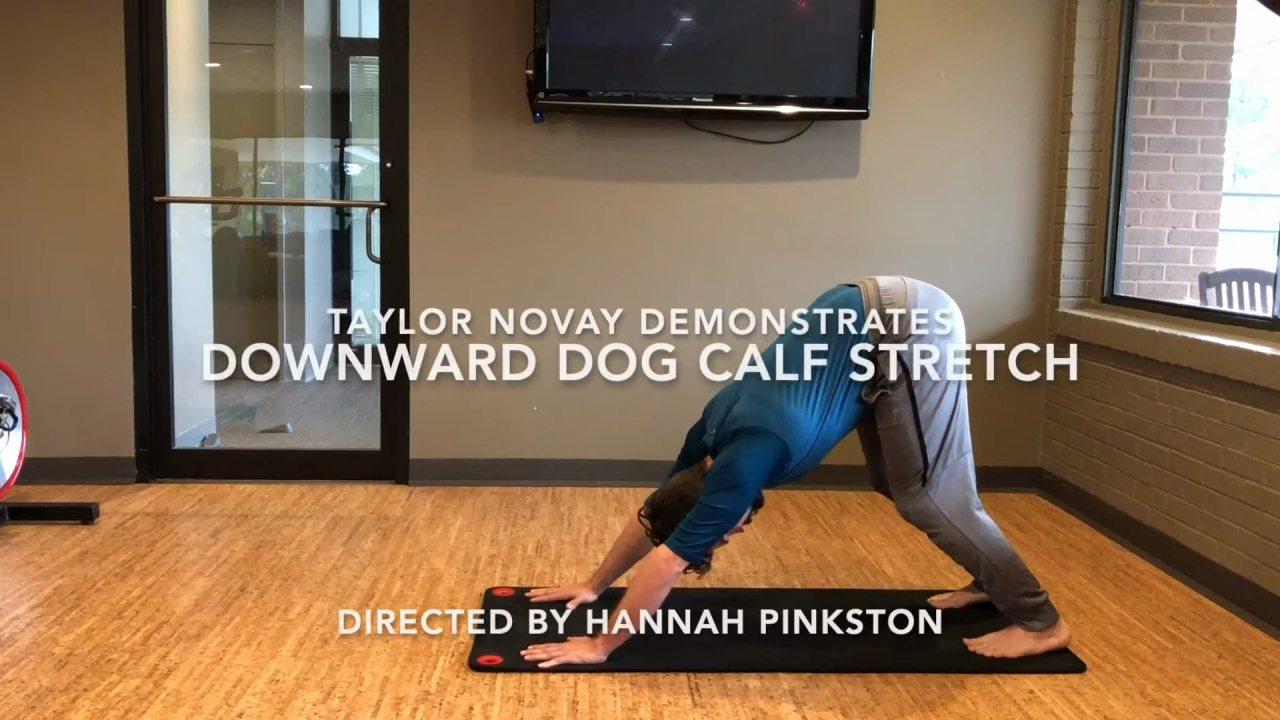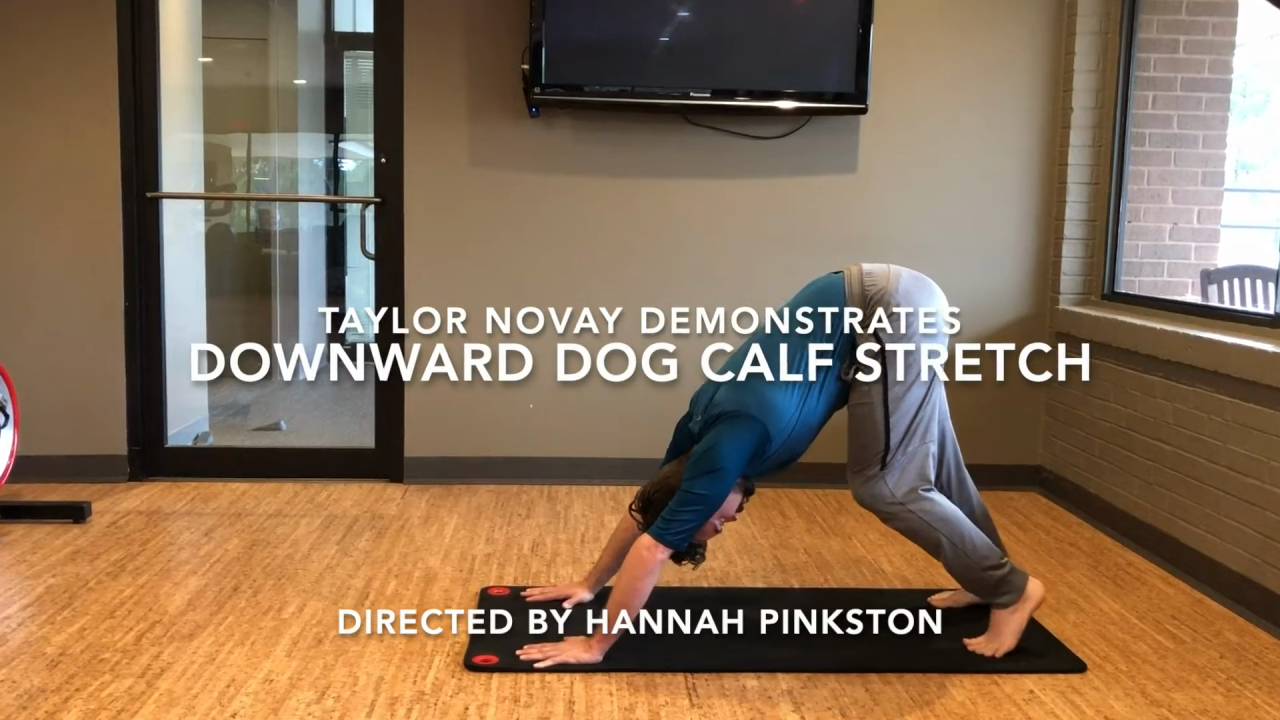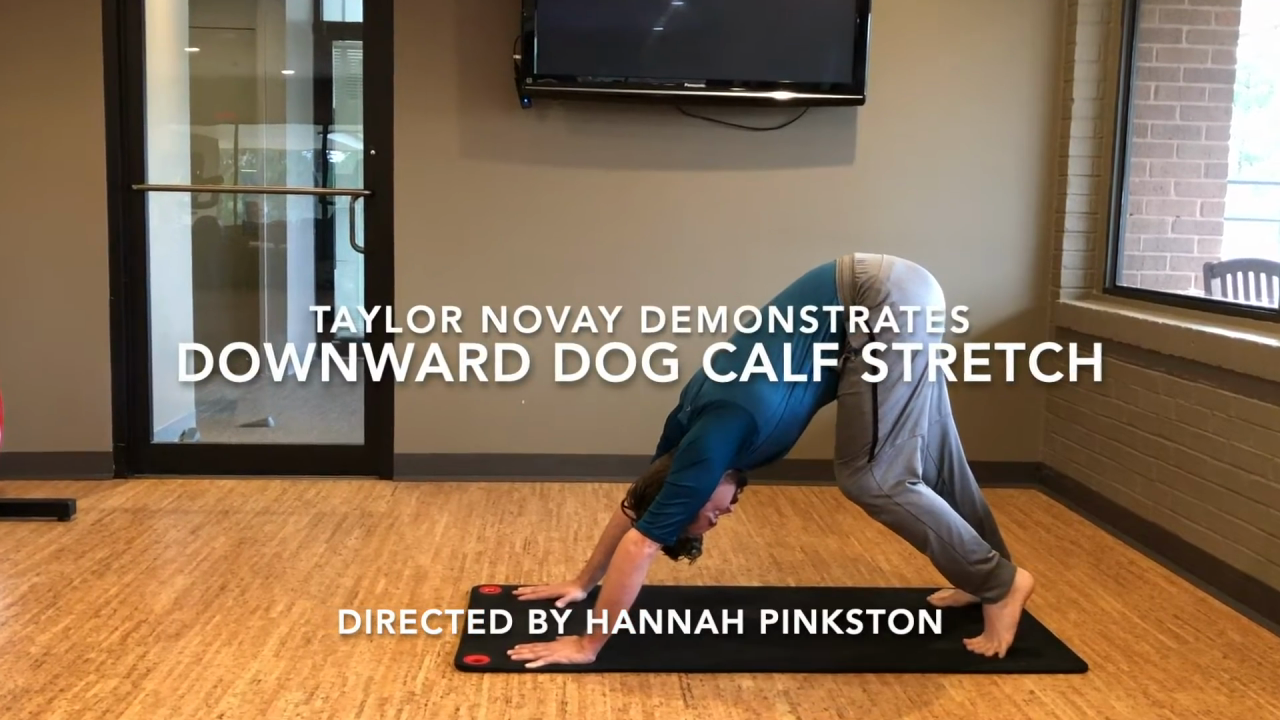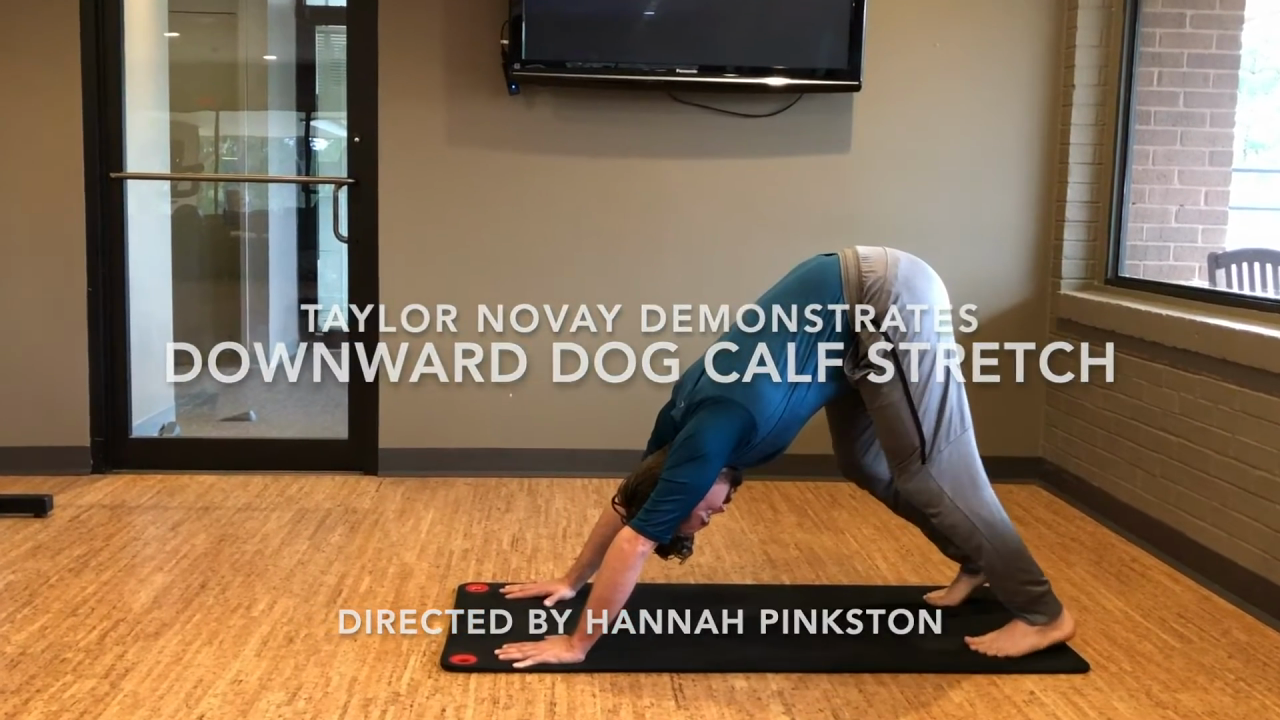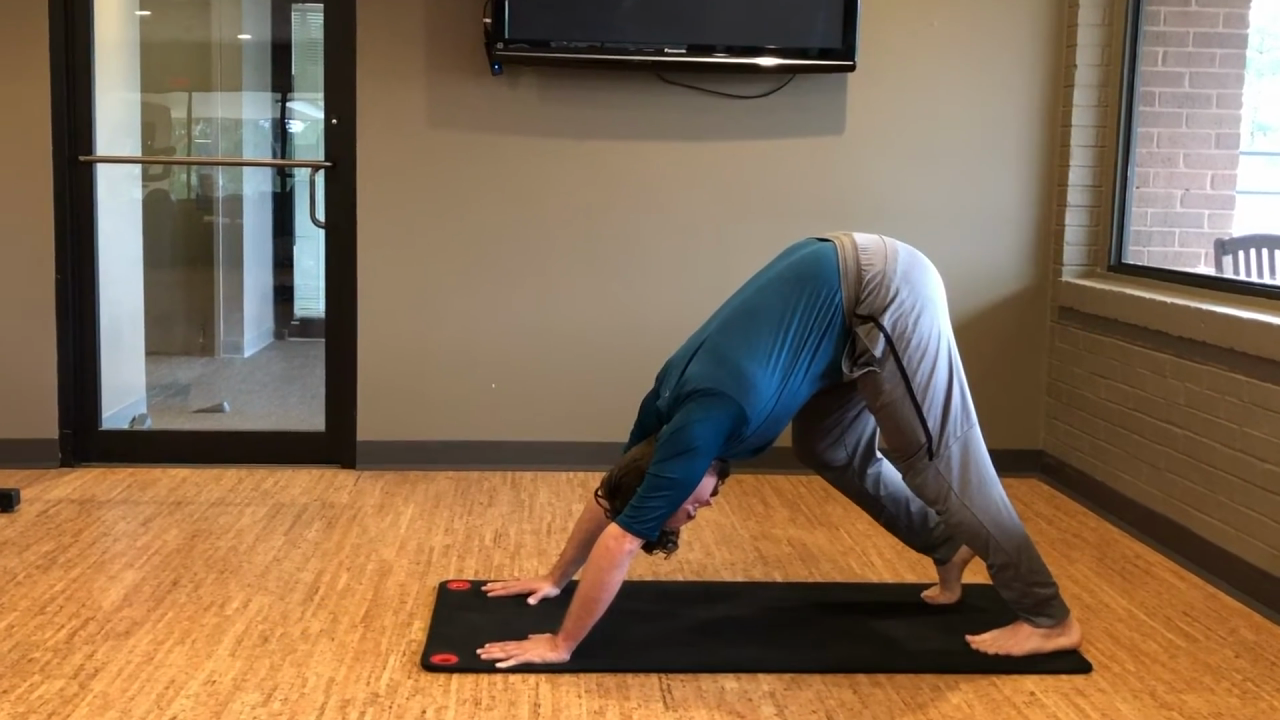
dt=1s
person 1, frame 1
left shoulder: (744, 461)
right shoulder: (711, 433)
left elbow: (667, 561)
right elbow: (654, 513)
left wrist: (600, 646)
right wrist: (594, 585)
left hip: (908, 327)
right hip: (879, 316)
left knee: (927, 498)
right knee: (894, 481)
left ankle: (1038, 619)
right ankle: (992, 581)
person 1, frame 2
left shoulder: (725, 450)
right shoulder: (700, 426)
left elbow: (652, 549)
right elbow: (644, 508)
left wrist: (596, 645)
right wrist: (589, 584)
left hip: (892, 311)
right hip: (890, 306)
left knee: (886, 485)
right knee: (932, 467)
left ankle: (1012, 590)
right ankle: (986, 579)
person 1, frame 3
left shoulder: (712, 444)
right shoulder: (692, 421)
left elbow: (640, 544)
right elbow: (636, 504)
left wrist: (588, 645)
right wrist: (583, 583)
left hip: (885, 299)
right hip: (888, 294)
left knee: (873, 478)
right knee: (931, 462)
left ankle: (1001, 584)
right ankle: (984, 573)
person 1, frame 4
left shoulder: (710, 437)
right shoulder: (685, 413)
left elbow: (634, 542)
right elbow: (628, 501)
left wrist: (577, 644)
right wrist: (571, 581)
left hip: (889, 299)
right hip: (859, 296)
left knee: (930, 472)
right knee: (867, 464)
left ankle: (1042, 614)
right ankle: (978, 561)
person 1, frame 5
left shoulder: (699, 427)
right shoulder: (667, 404)
left elbow: (621, 540)
right elbow: (610, 493)
left wrist: (560, 645)
right wrist: (554, 578)
left hip: (884, 291)
right hip: (845, 280)
left knee: (936, 462)
right knee: (830, 453)
left ankle: (1047, 617)
right ankle: (949, 547)
